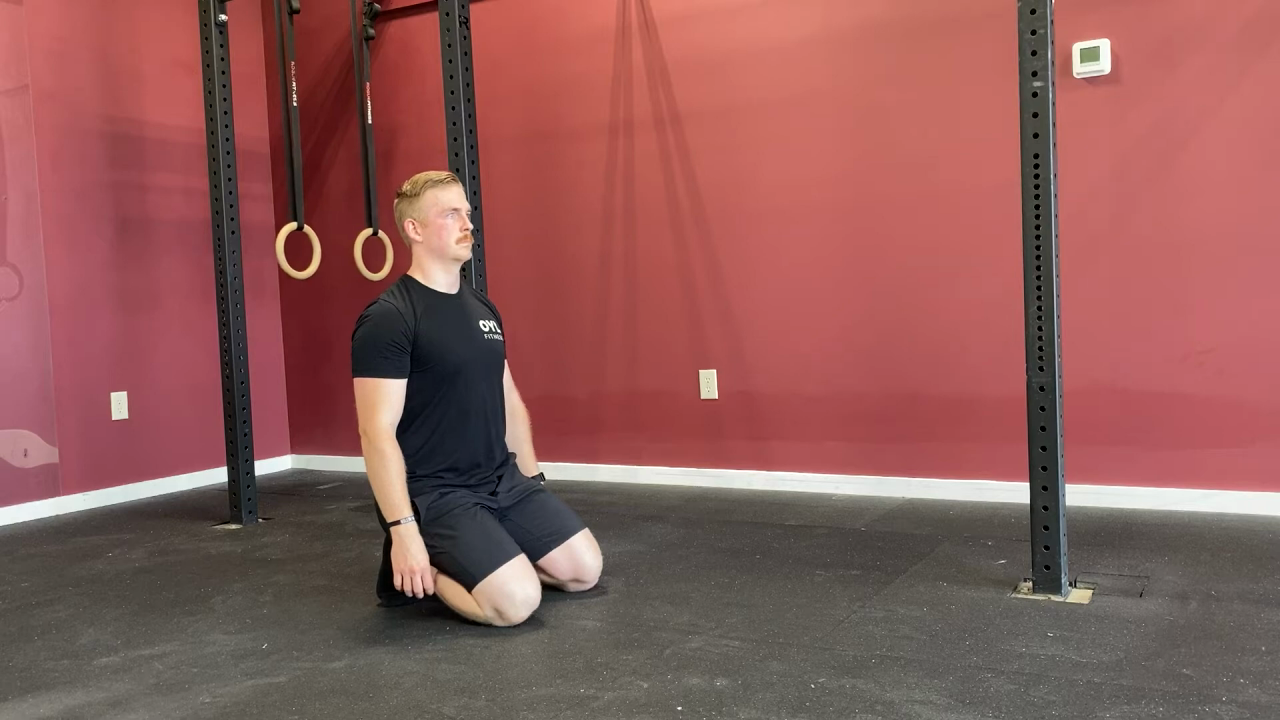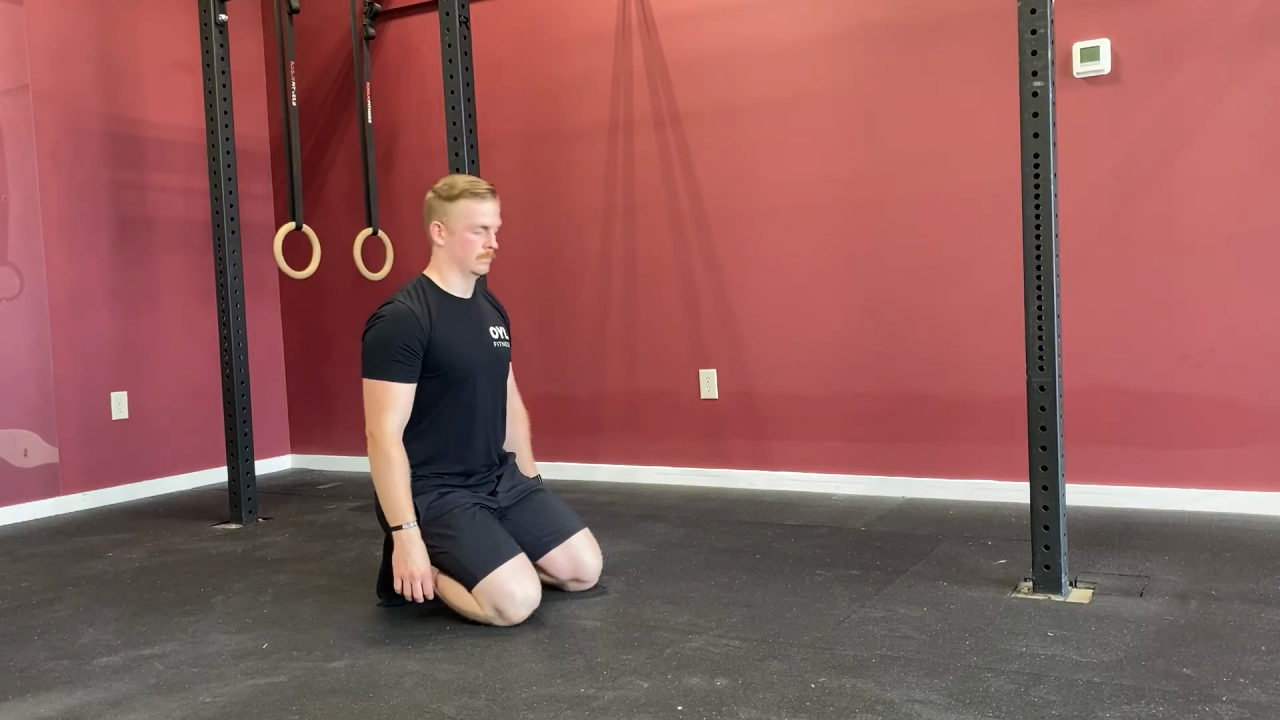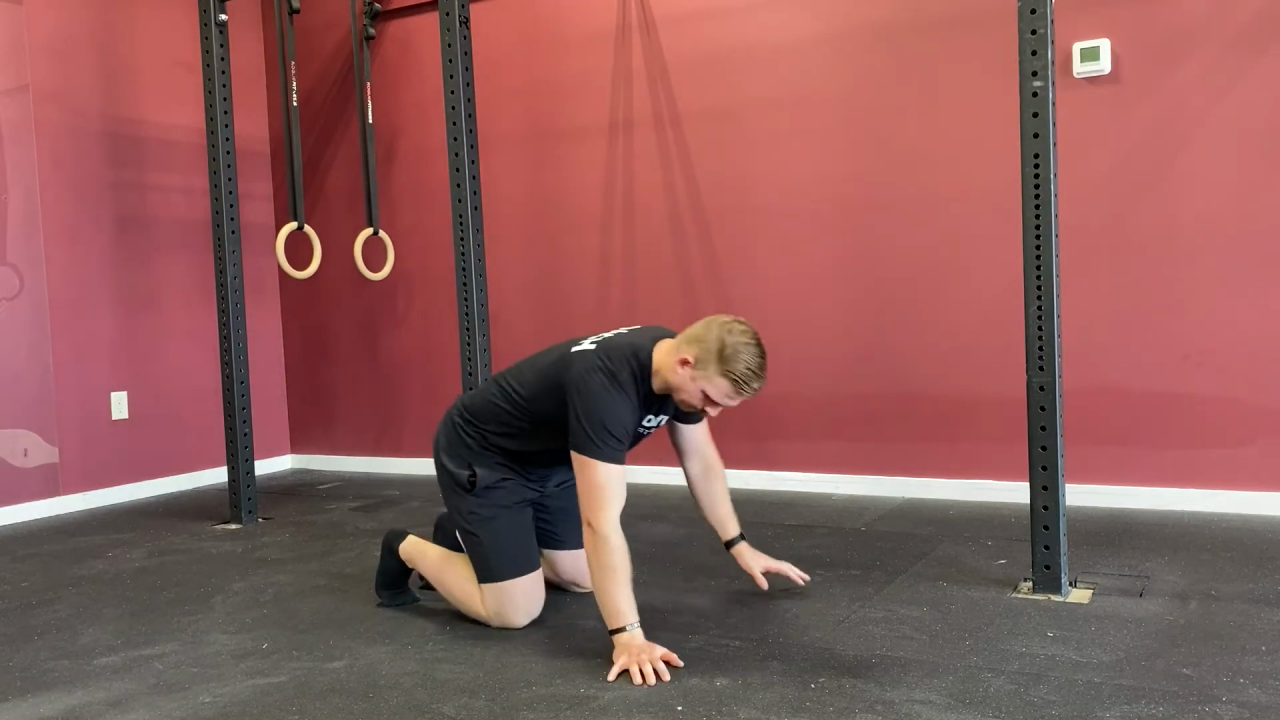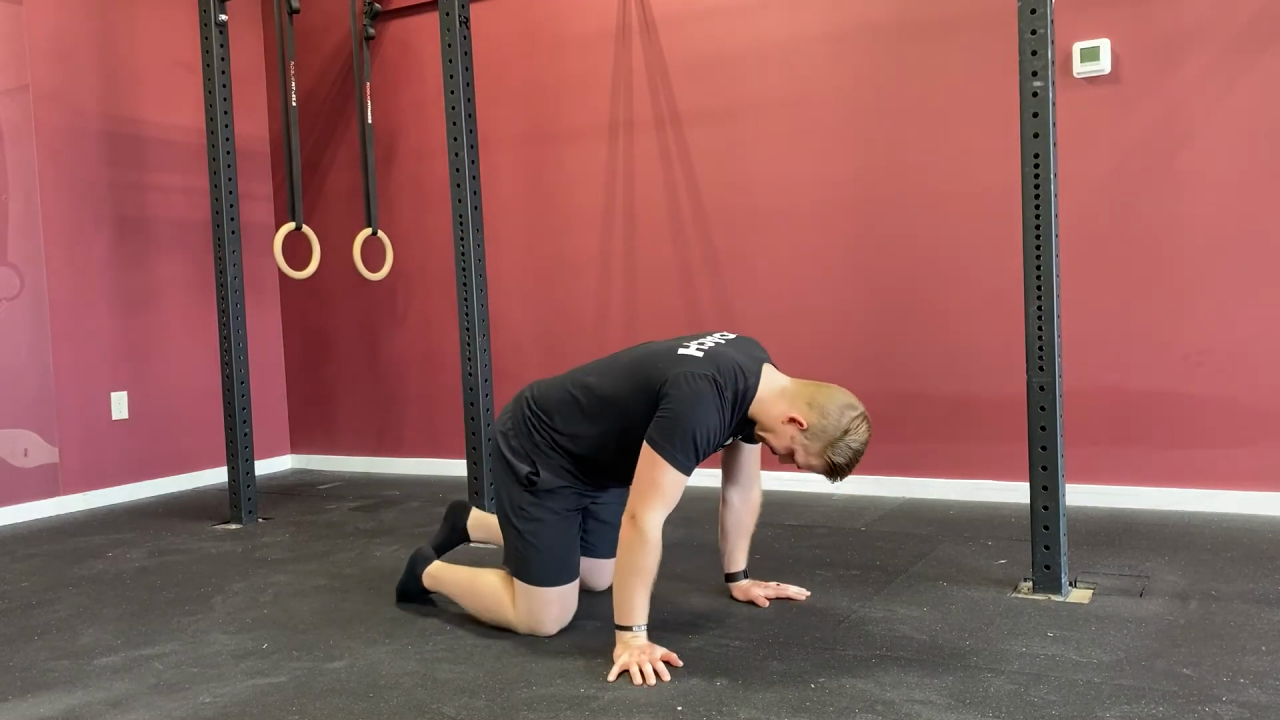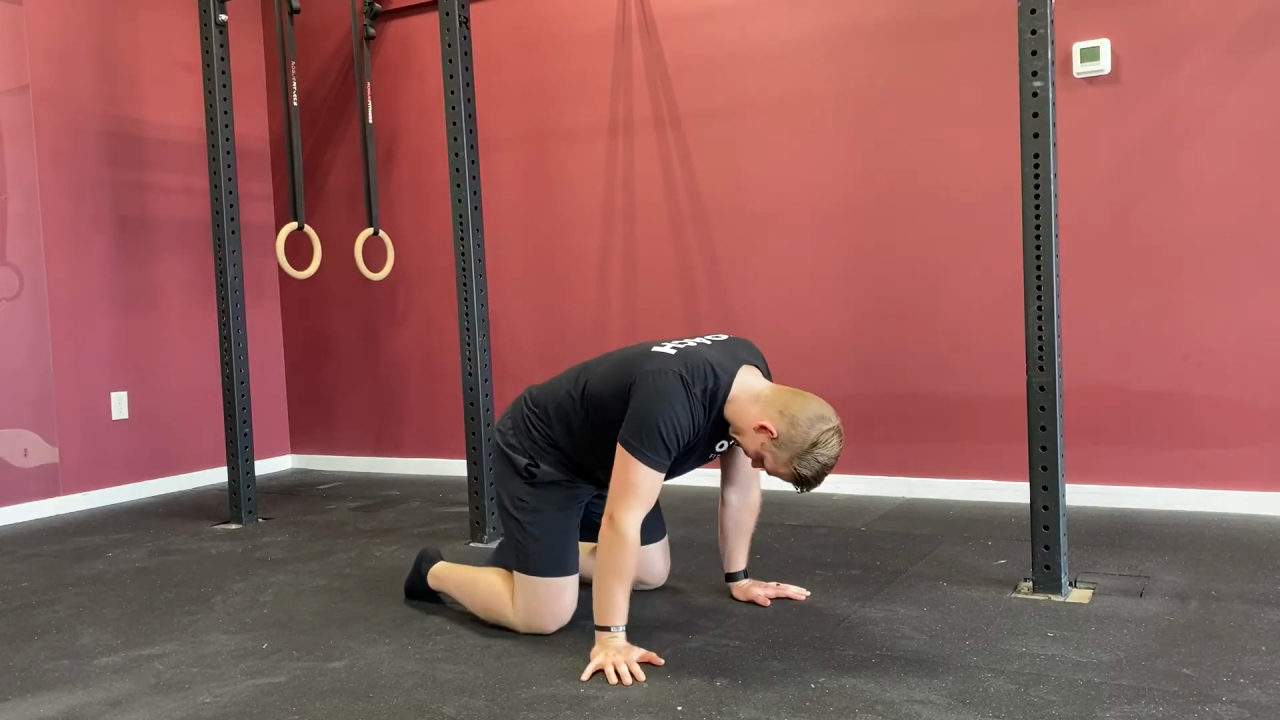
dt=1s
person 1, frame 1
left shoulder: (482, 307)
right shoulder: (388, 318)
right elbow: (377, 432)
left wrist: (534, 480)
right wrist: (403, 529)
left hip: (503, 479)
right hip: (433, 492)
left knee: (585, 569)
right knee: (516, 601)
left ankle: (455, 559)
right ankle: (417, 567)
person 1, frame 2
left shoulder: (490, 307)
right shoulder: (402, 319)
right elbow: (383, 434)
left wrist: (531, 483)
right wrist: (405, 534)
left hip: (499, 477)
right hip: (432, 491)
left knee: (583, 569)
right knee: (516, 600)
left ankle: (465, 554)
right ankle: (413, 566)
person 1, frame 3
left shoulder: (681, 365)
right shoulder: (606, 385)
left elbow: (701, 464)
right elbow: (600, 521)
left wrist: (739, 546)
right wrist: (628, 636)
left hip: (545, 456)
right hip: (480, 455)
left knee: (580, 578)
right knee: (515, 610)
left ankle: (463, 532)
right ankle: (408, 551)
person 1, frame 4
left shoulder: (758, 379)
right shoulder: (701, 401)
left elbow: (741, 488)
right elbow: (642, 520)
left wrist: (737, 578)
right wrist: (631, 637)
left hip: (594, 452)
right hip: (536, 450)
left knee: (597, 577)
right knee: (544, 618)
left ankle: (472, 522)
right ankle: (428, 573)
person 1, frame 5
left shoulder: (754, 383)
right shoulder: (670, 399)
left elbow: (740, 489)
right elbow: (621, 519)
left wrist: (738, 577)
right wrist: (611, 637)
left hip: (599, 457)
right hip: (537, 452)
left knee: (652, 574)
right knee: (545, 617)
left ankle: (529, 552)
right ankle: (436, 573)
